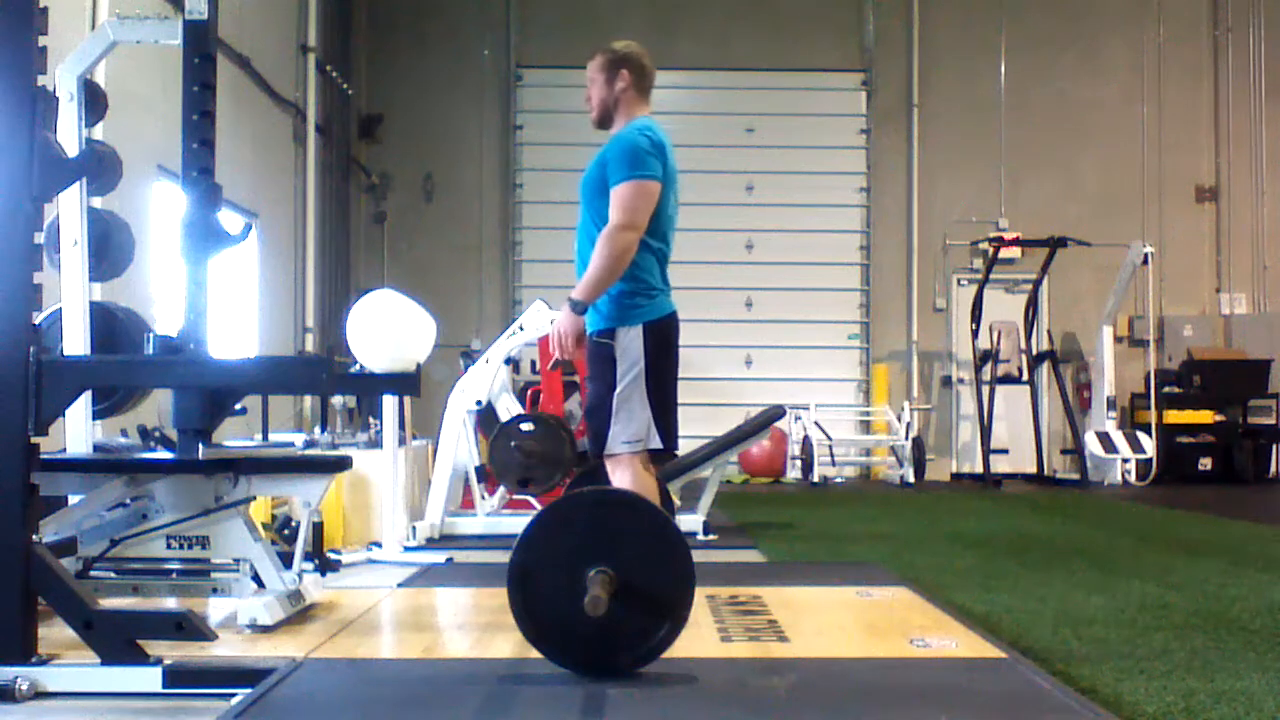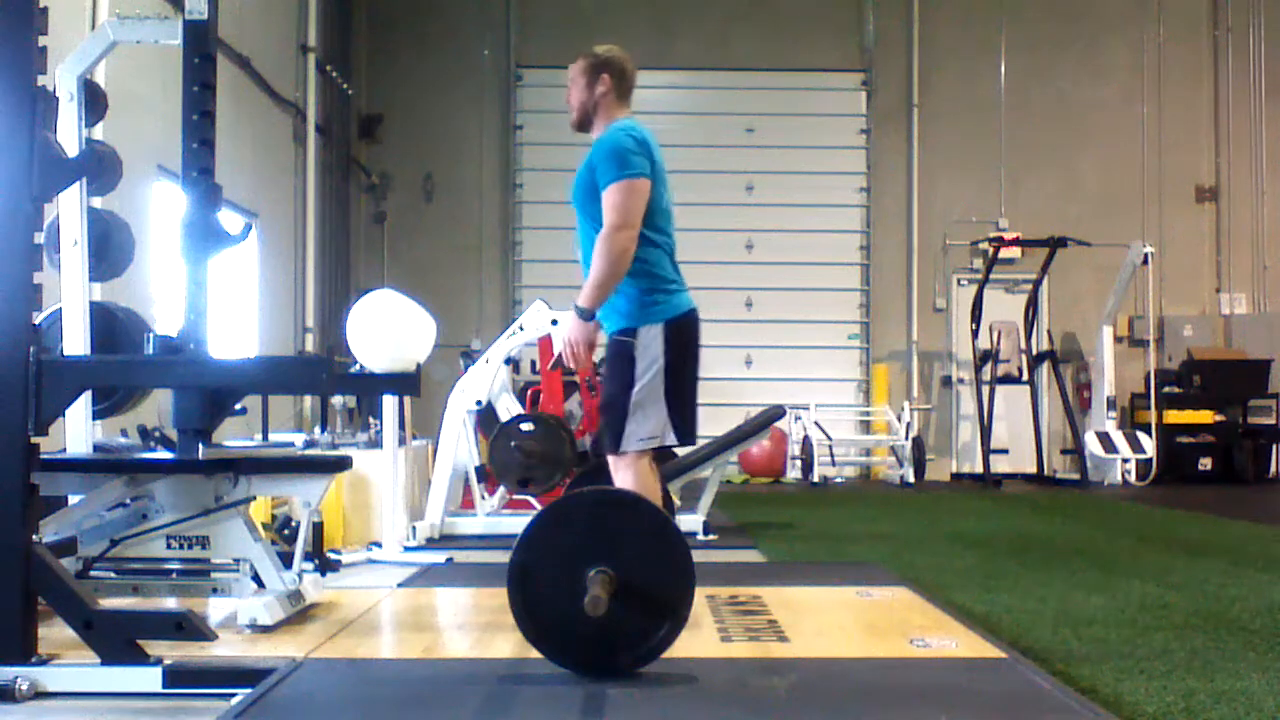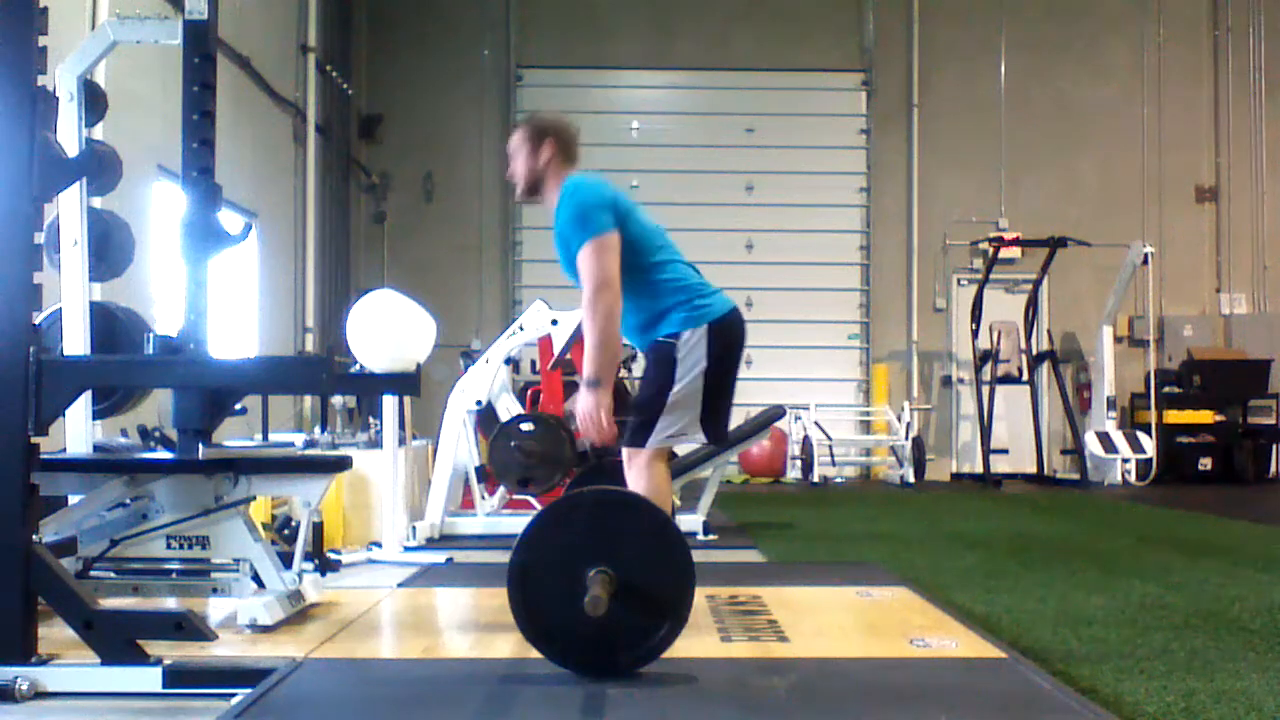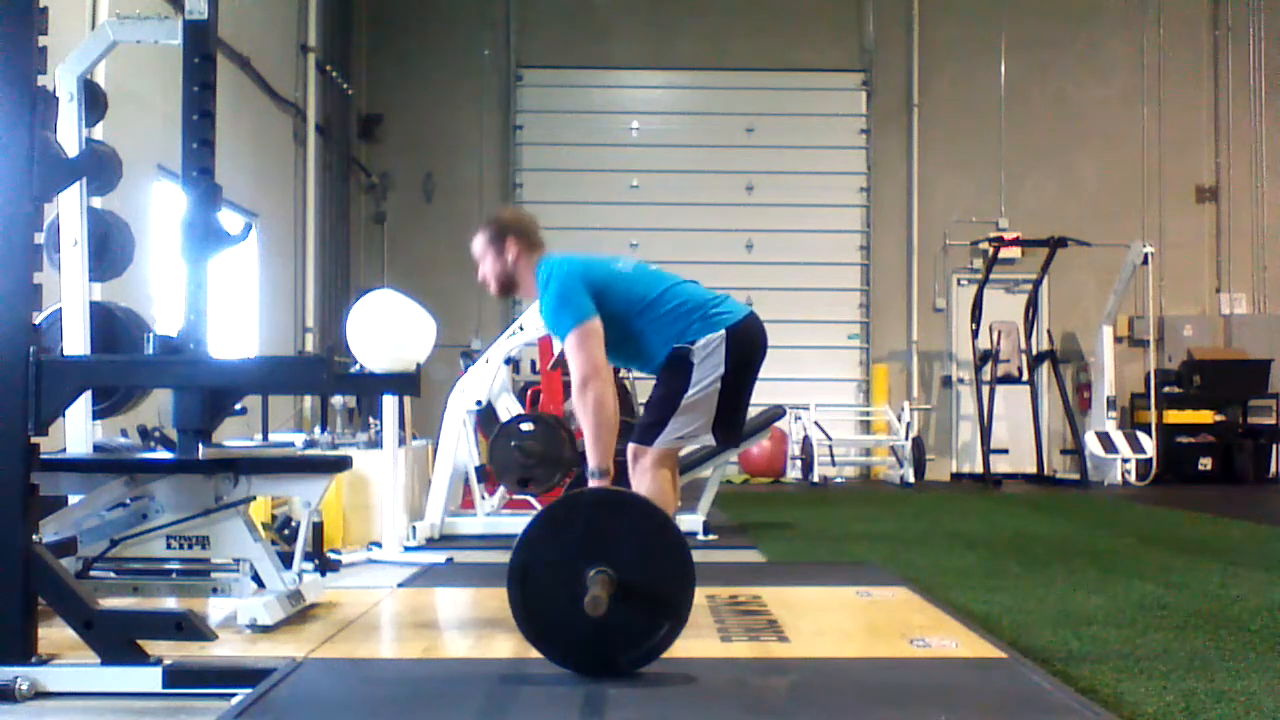
dt=0.3s
person 1, frame 1
left shoulder: (635, 141)
right shoulder: (634, 144)
left elbow: (624, 233)
left wrist: (575, 306)
right wrist: (590, 313)
left hip: (629, 324)
right hip: (630, 321)
left knee: (625, 453)
right knee: (626, 452)
person 1, frame 2
left shoulder: (616, 143)
right shoulder: (620, 144)
left elbow: (619, 234)
left wrist: (583, 312)
right wrist: (595, 315)
left hip: (646, 323)
right hip: (649, 320)
left knee: (629, 451)
right knee: (627, 451)
person 1, frame 3
left shoulder: (579, 199)
right shoulder: (582, 197)
left elbow: (603, 295)
right elbow: (603, 299)
left wrist: (592, 385)
right wrist: (597, 384)
left hip: (695, 329)
right hip: (707, 325)
left knee: (642, 452)
right knee: (646, 451)
person 1, frame 4
left shoulder: (558, 282)
right shoulder: (566, 274)
left elbow: (590, 384)
right elbow: (598, 383)
left wrist: (598, 476)
right wrist: (602, 471)
left hip: (718, 338)
right hip: (730, 335)
left knee: (646, 455)
right knee: (653, 455)
